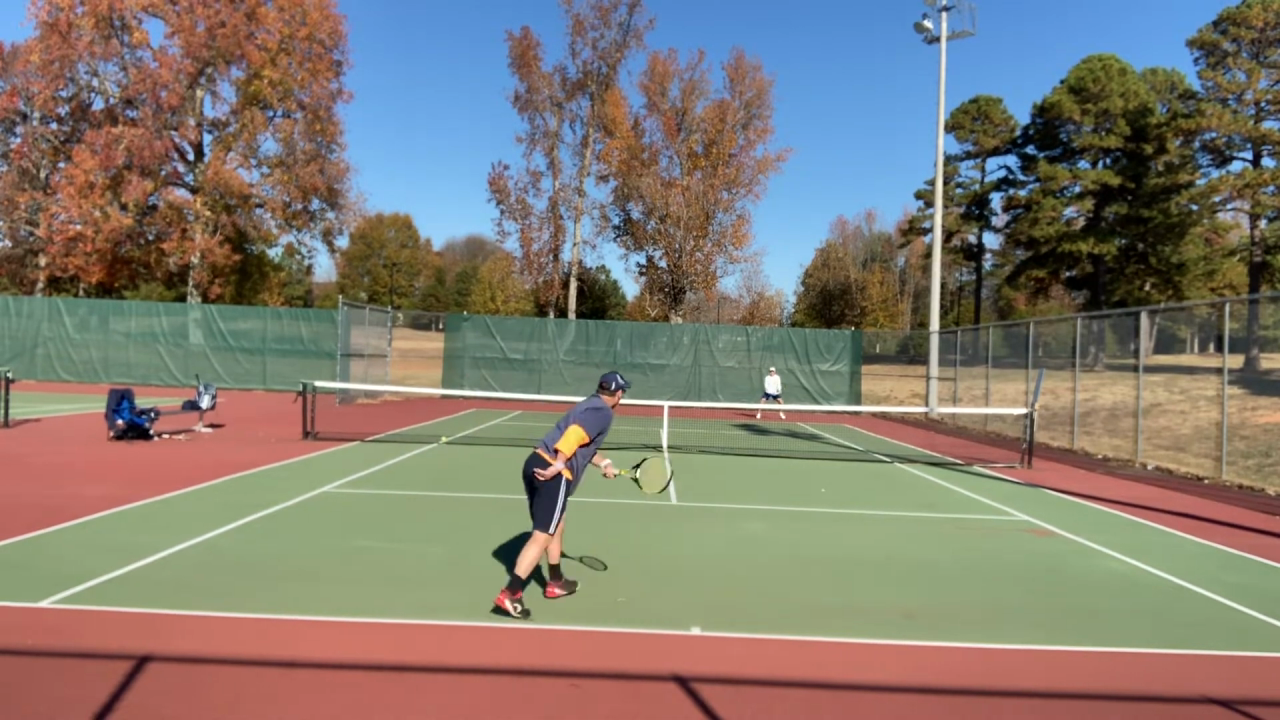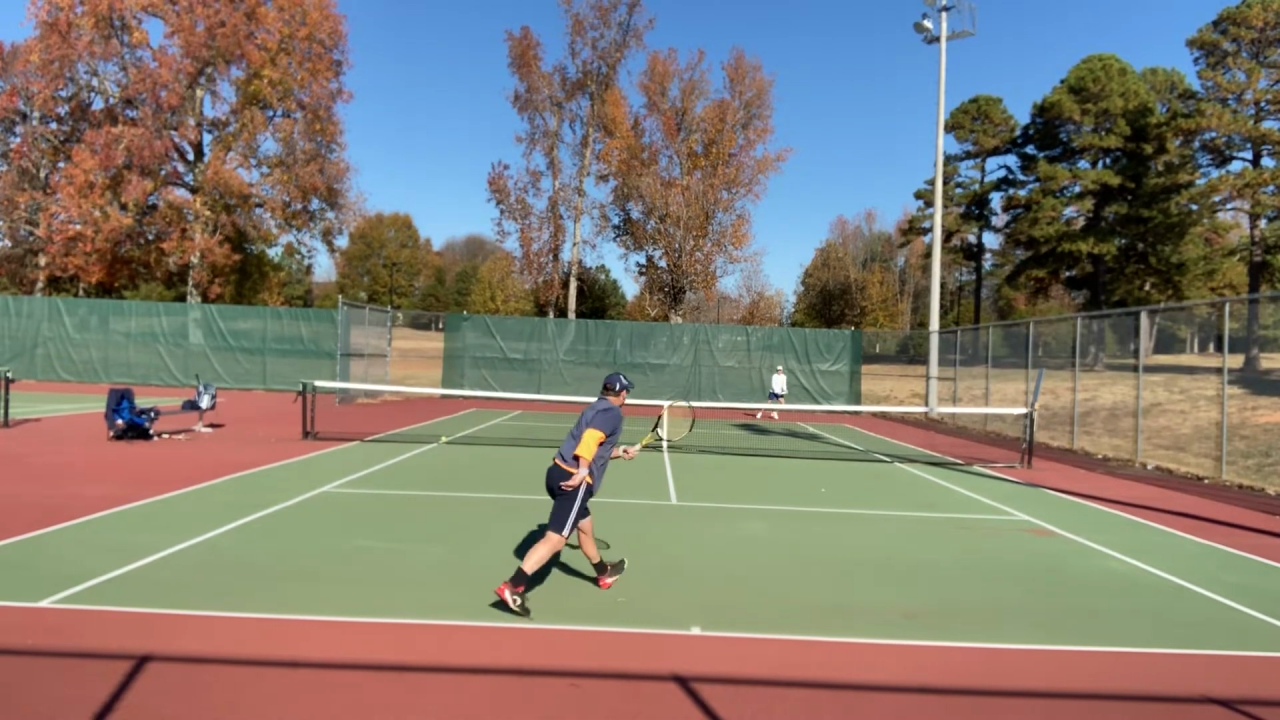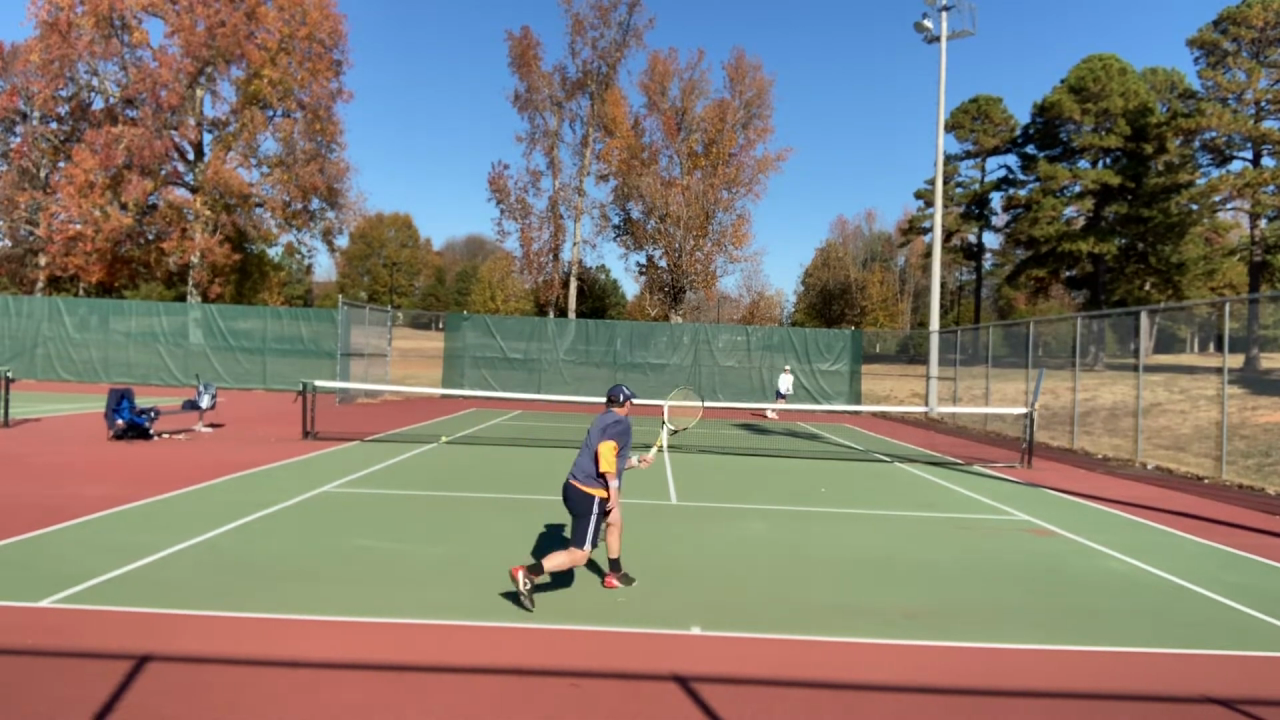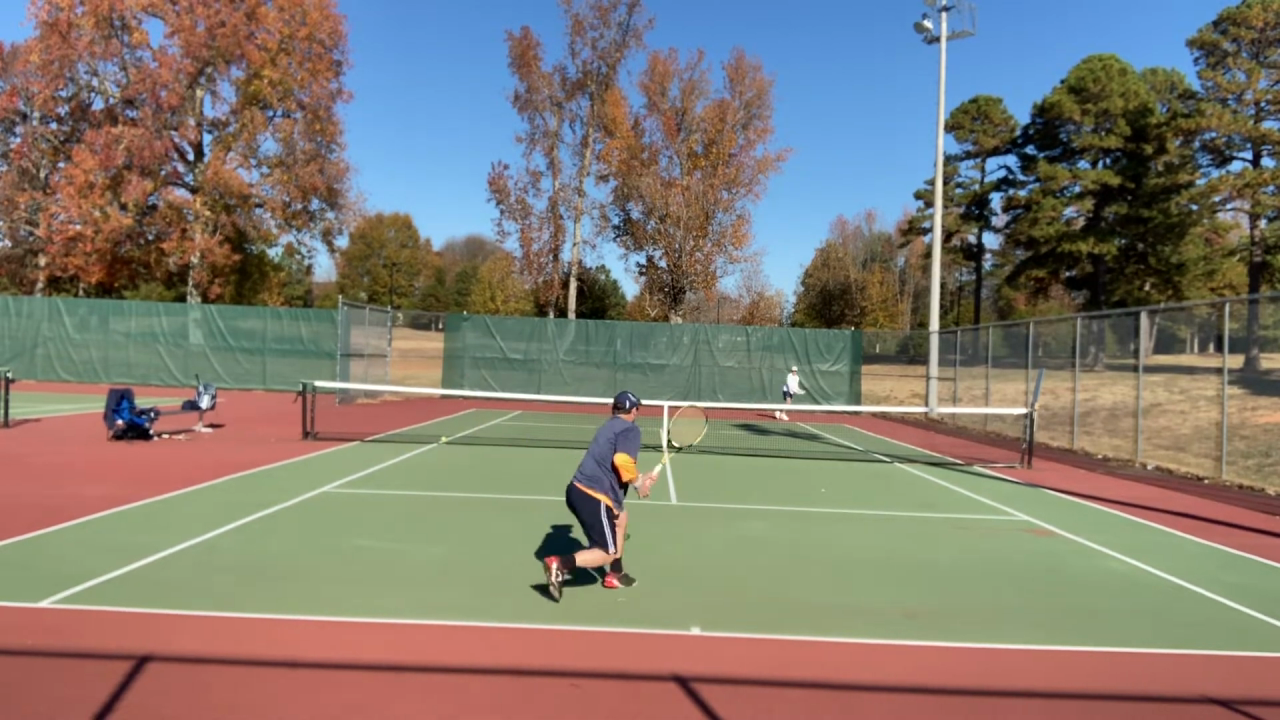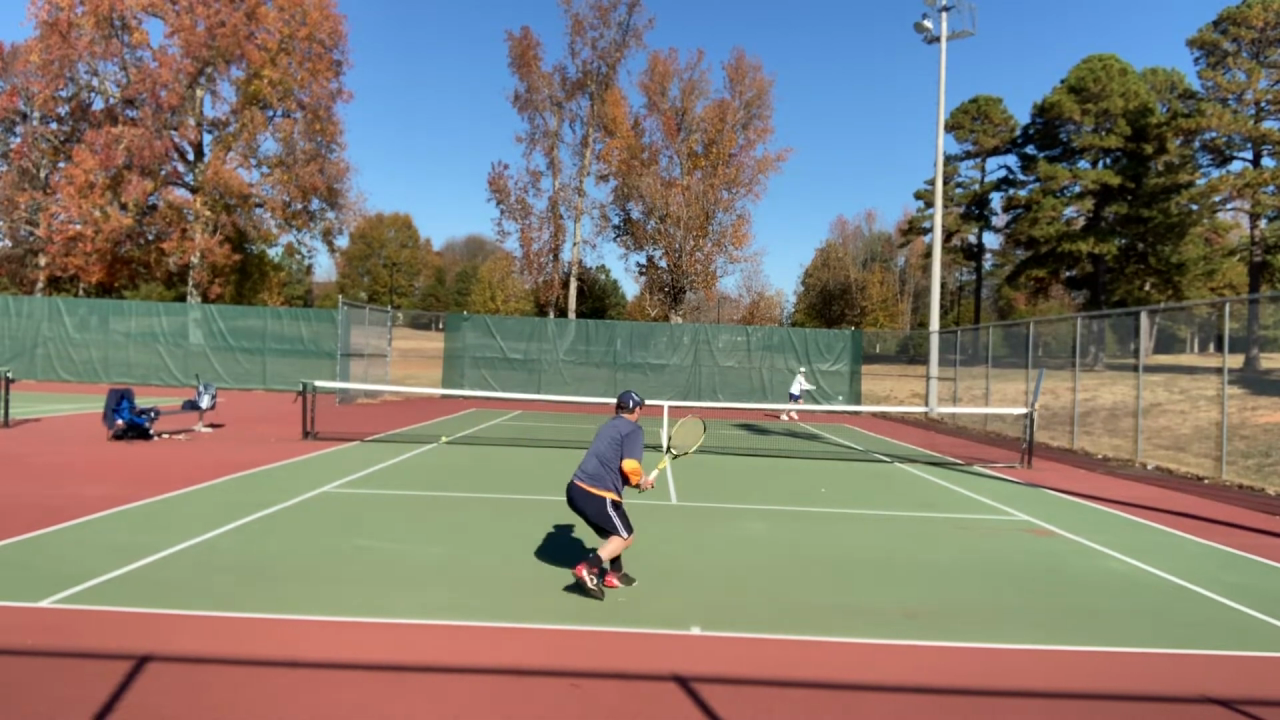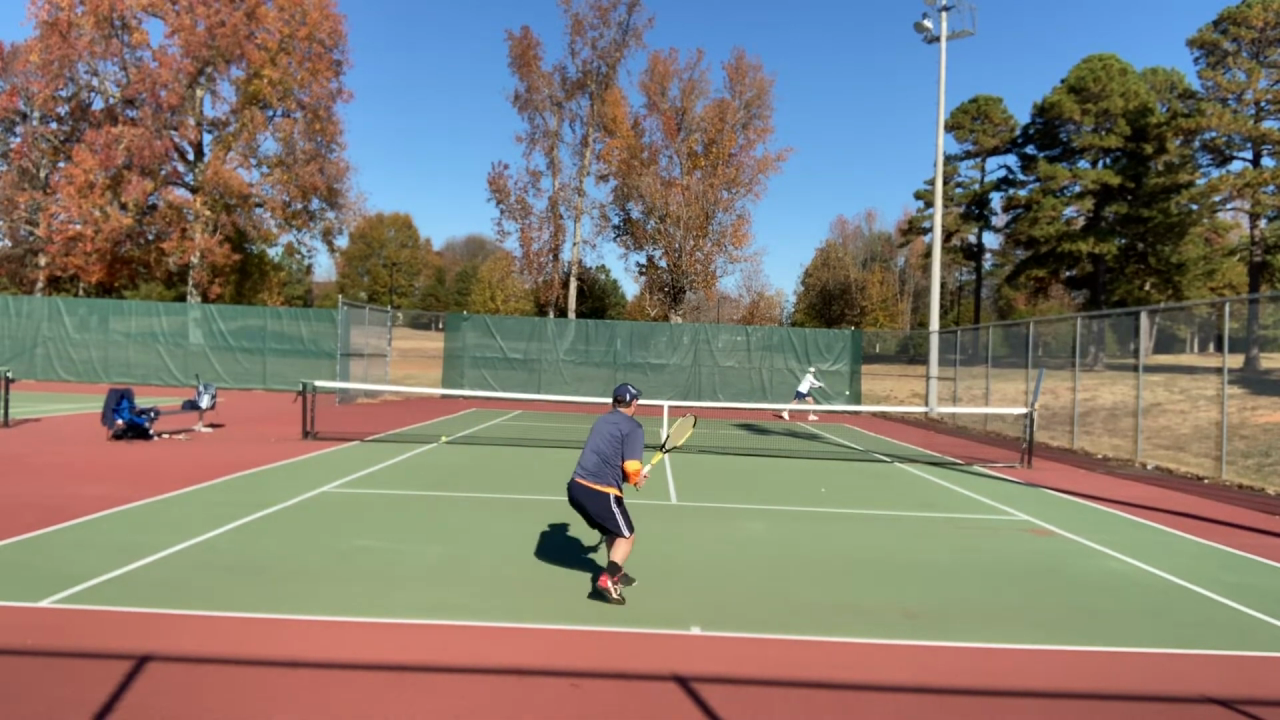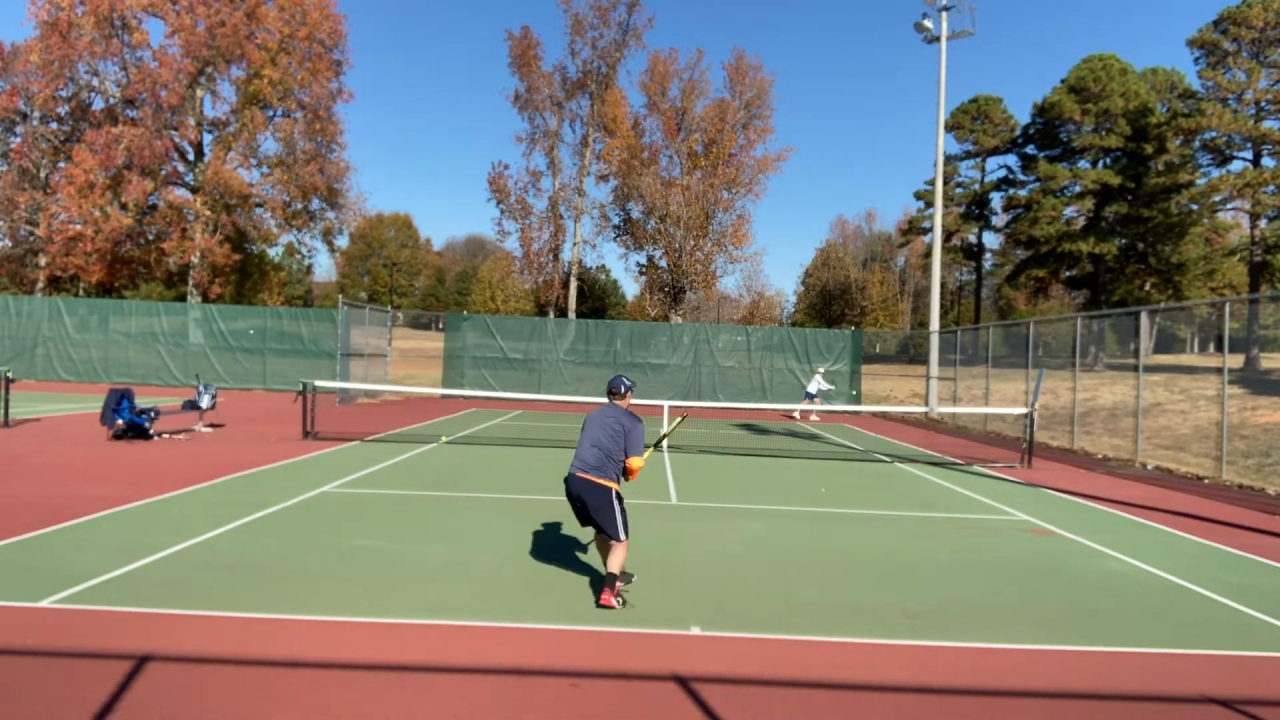
dt=0.1s
person 1, frame 1
left shoulder: (586, 405)
right shoulder: (603, 413)
right elbow: (574, 436)
left wrist: (604, 463)
right wrist: (556, 466)
left hip: (535, 462)
right hip: (552, 475)
left knee: (556, 526)
right knee: (543, 535)
left ankle: (555, 582)
right ankle: (510, 594)
person 1, frame 2
left shoulder: (594, 408)
right shoulder: (613, 414)
right elbow: (591, 438)
left wrist: (622, 451)
right wrist: (582, 472)
left hip: (559, 472)
right hip: (573, 480)
left knee: (586, 526)
right knee: (555, 539)
left ankle: (604, 573)
right ankle: (513, 587)
person 1, frame 3
left shoulder: (601, 421)
right shoulder: (622, 423)
right elbow: (606, 449)
left wrist: (634, 461)
right wrist: (613, 487)
left hip: (575, 488)
right hip: (589, 495)
left knee: (614, 518)
right knee: (578, 554)
left ankle: (615, 574)
right ankle: (526, 573)
person 1, frame 4
left shoulder: (608, 427)
right shoulder: (629, 430)
right elbow: (623, 460)
left wrist: (641, 477)
right wrist: (638, 484)
left hip: (577, 490)
right hip: (592, 498)
left knee: (620, 520)
right knee: (606, 554)
left ankle: (615, 574)
right ankle: (559, 565)
person 1, frame 5
left shoulder: (608, 426)
right shoulder: (633, 430)
right elbow: (630, 467)
left wrist: (638, 480)
right wrist: (640, 482)
left hip: (577, 489)
right hip: (597, 496)
left knee: (613, 530)
right knee: (625, 536)
left ankle: (615, 573)
right ankle: (588, 568)
person 1, frame 6
left shoulder: (602, 421)
right shoulder: (633, 427)
right elbow: (631, 467)
left wrist: (634, 476)
right wrist: (636, 479)
left hip: (577, 487)
right hip: (600, 493)
left knee: (613, 530)
right knee: (626, 536)
left ankle: (615, 575)
right ankle: (607, 580)
person 1, frame 7
left shoulder: (593, 416)
right shoulder: (632, 421)
right elbow: (634, 462)
right wrist: (629, 475)
left hip: (575, 481)
right hip: (601, 487)
left knee: (602, 531)
right knee: (619, 542)
left ankle: (614, 574)
right ankle: (609, 592)
